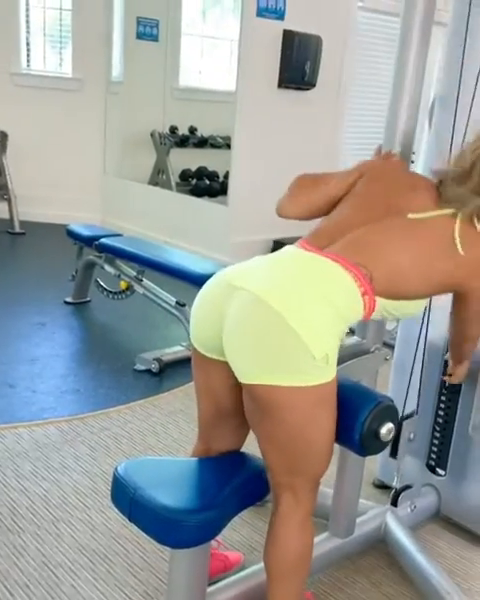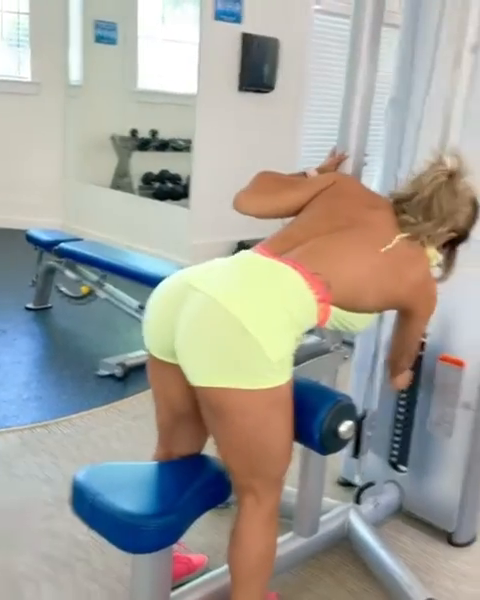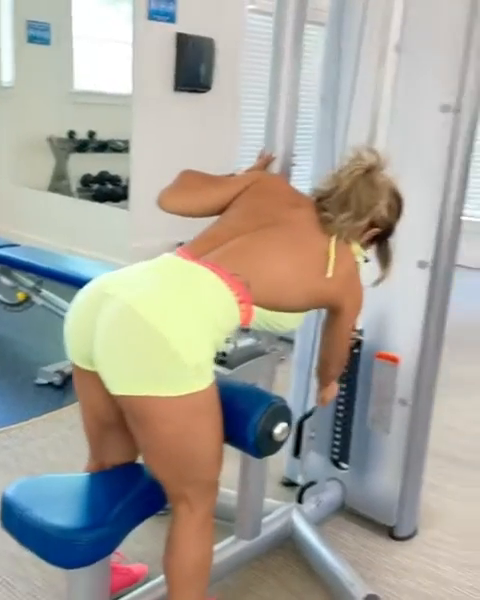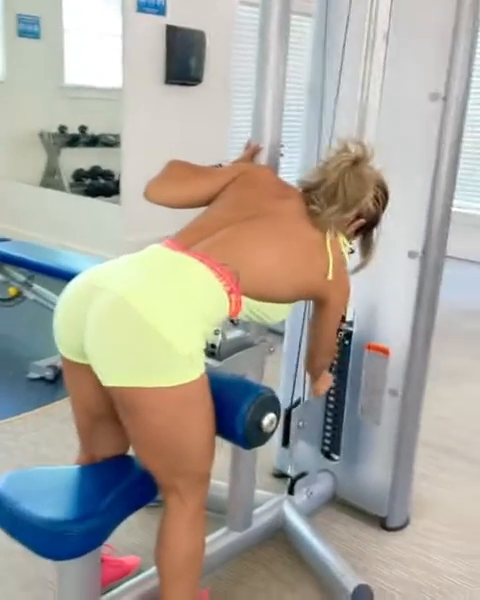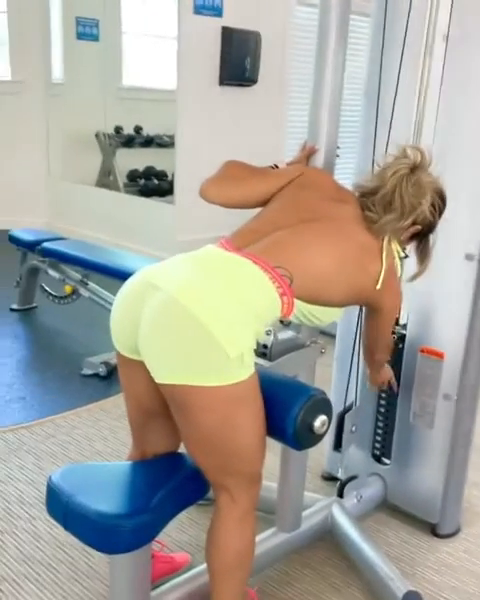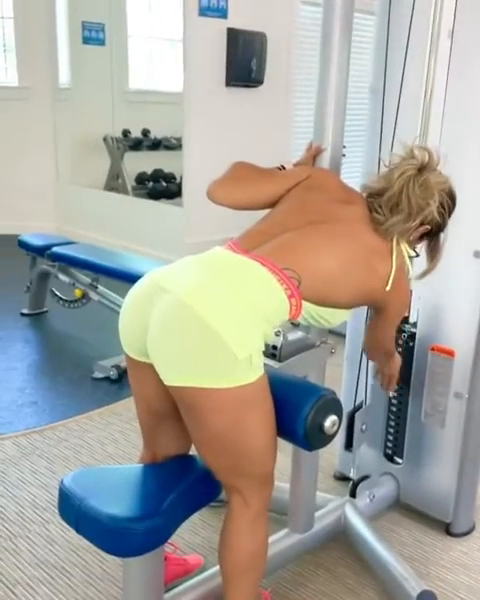
dt=0.3s
person 1, frame 1
left shoulder: (391, 174)
left elbow: (290, 203)
left hip: (224, 288)
right hip: (287, 324)
left knee: (213, 451)
right knee: (296, 495)
person 1, frame 2
left shoulder: (348, 189)
right shoulder: (418, 279)
left elbow: (248, 199)
right elbow: (401, 358)
left wrist: (314, 177)
right wrist: (399, 375)
left hip: (177, 290)
right hip: (243, 327)
left knee: (174, 455)
right knee: (260, 497)
person 1, frame 3
left shoulder: (270, 187)
right shoulder: (344, 277)
left elbow: (172, 196)
right elbow: (331, 364)
right wrist: (327, 386)
left hip: (98, 299)
right hip: (162, 333)
left knee: (107, 467)
right knee: (195, 503)
person 1, frame 4
left shoulder: (259, 178)
right shoulder: (331, 268)
left elbow: (159, 187)
right elbow: (319, 356)
right wrist: (319, 379)
left hip: (87, 290)
right hip: (153, 324)
left knee: (98, 457)
right knee: (187, 495)
person 1, frame 5
left shoulder: (315, 181)
right shoulder: (384, 275)
left elbow: (215, 187)
right elbow: (376, 354)
right wrist: (380, 372)
left hip: (144, 288)
right hip: (205, 323)
left knee: (150, 454)
right knee: (238, 492)
person 1, frame 6
left shoulder: (322, 183)
right shoulder: (393, 275)
left elbow: (222, 189)
right elbow: (379, 350)
left wrist: (294, 172)
right wrist: (390, 367)
left hip: (152, 291)
right hip: (212, 326)
left knee: (161, 456)
right knee: (250, 494)
